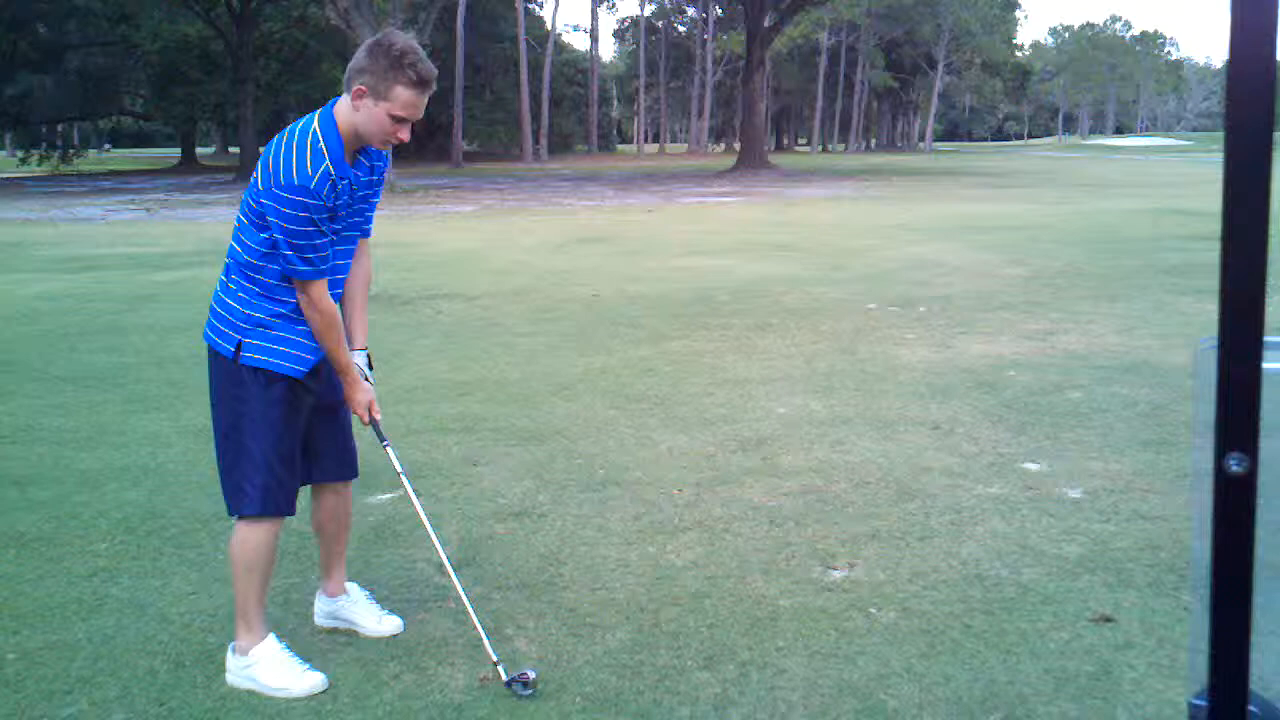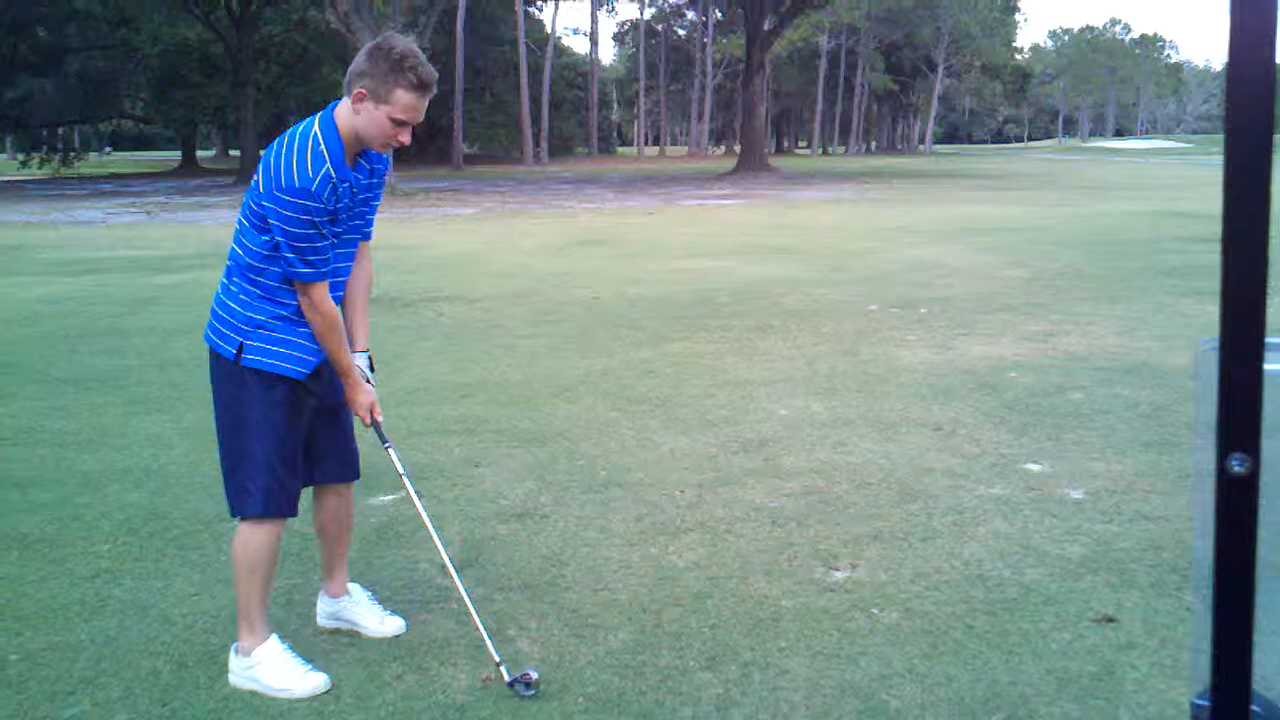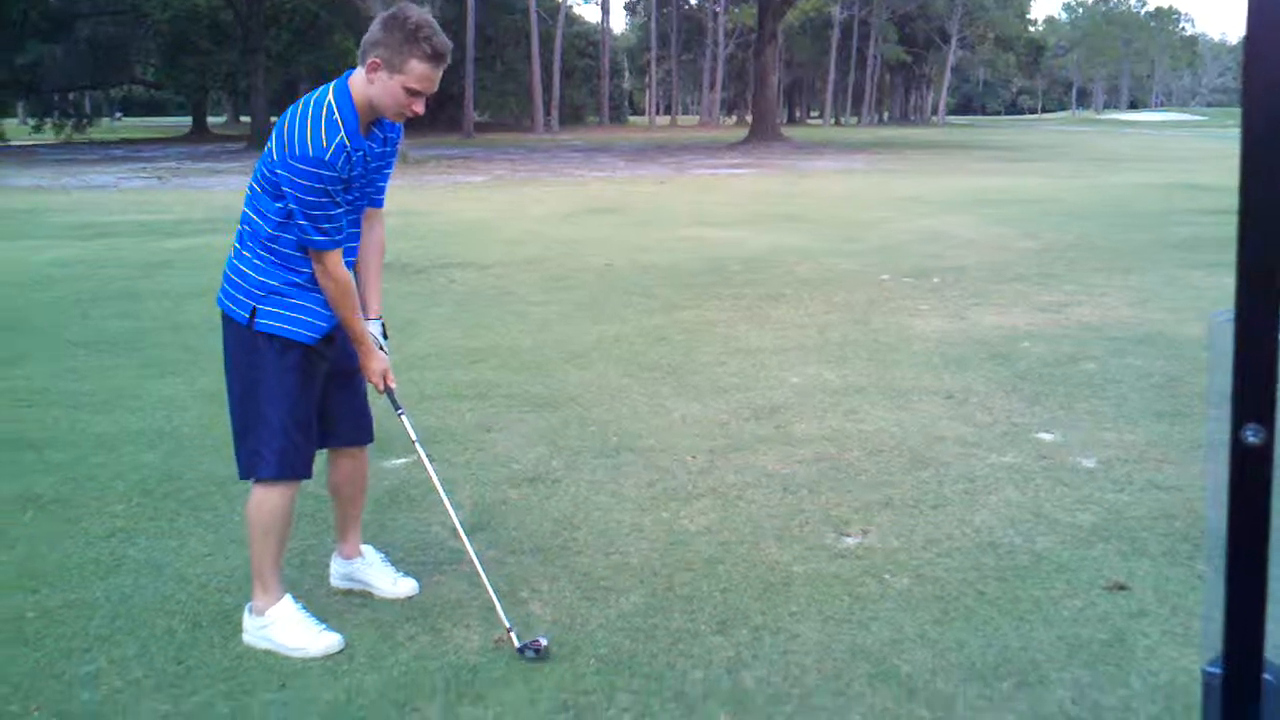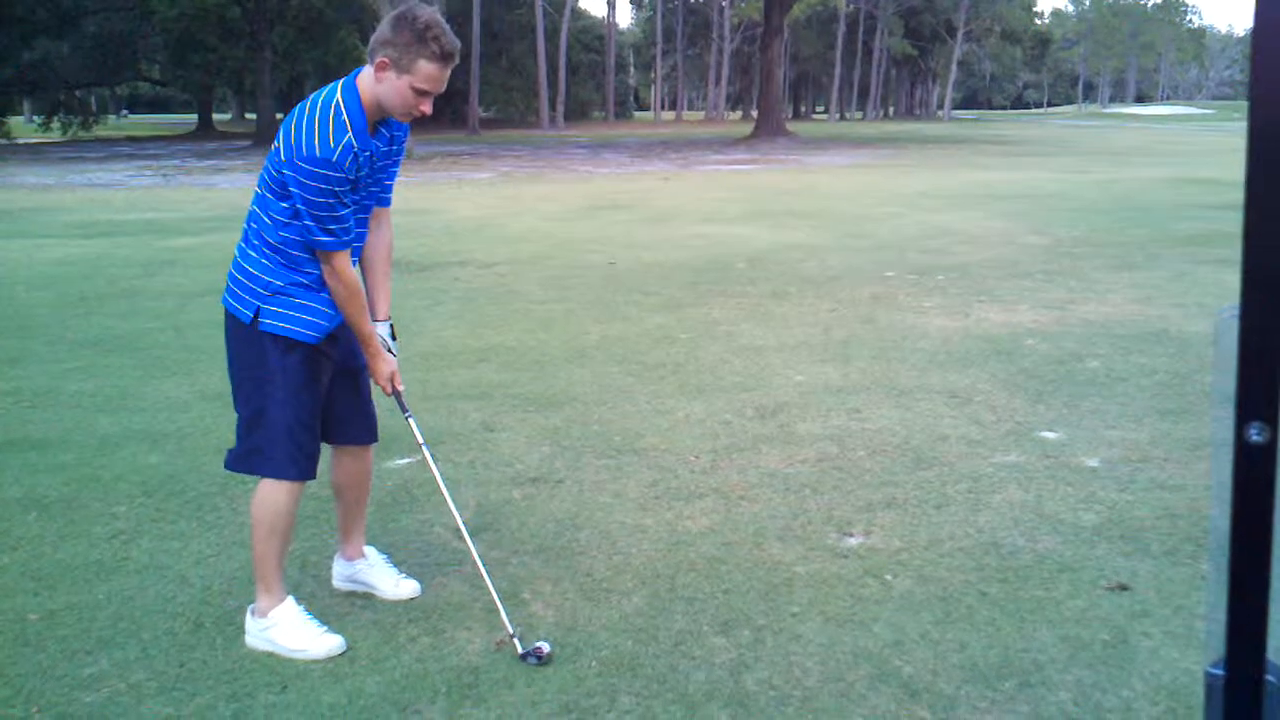
dt=0.2s
person 1, frame 1
left shoulder: (371, 154)
right shoulder: (298, 170)
right elbow: (313, 294)
left wrist: (360, 353)
right wrist: (350, 378)
left hip: (315, 343)
right hip: (259, 346)
left knee: (334, 473)
right knee: (265, 498)
left ankle: (335, 594)
right ankle: (249, 648)
person 1, frame 2
left shoulder: (371, 157)
right shoulder: (299, 172)
right elbow: (314, 296)
left wrist: (361, 356)
right wrist: (351, 379)
left hip: (315, 346)
right hip: (260, 349)
left knee: (336, 474)
right knee: (267, 499)
left ankle: (337, 595)
right ankle: (251, 649)
person 1, frame 3
left shoulder: (384, 126)
right shoulder: (314, 141)
right elbow: (327, 263)
left wrist: (374, 322)
right wrist: (364, 347)
left hip: (327, 310)
right hip: (272, 310)
left knee: (350, 437)
right knee: (281, 461)
left ankle: (351, 556)
right ankle: (266, 607)
person 1, frame 4
left shoulder: (391, 123)
right shoulder: (322, 141)
right elbow: (336, 264)
left wrist: (382, 322)
right wrist: (373, 350)
left hip: (332, 309)
right hip: (276, 311)
left knee: (355, 436)
right knee: (286, 461)
left ankle: (353, 557)
right ankle: (268, 609)
